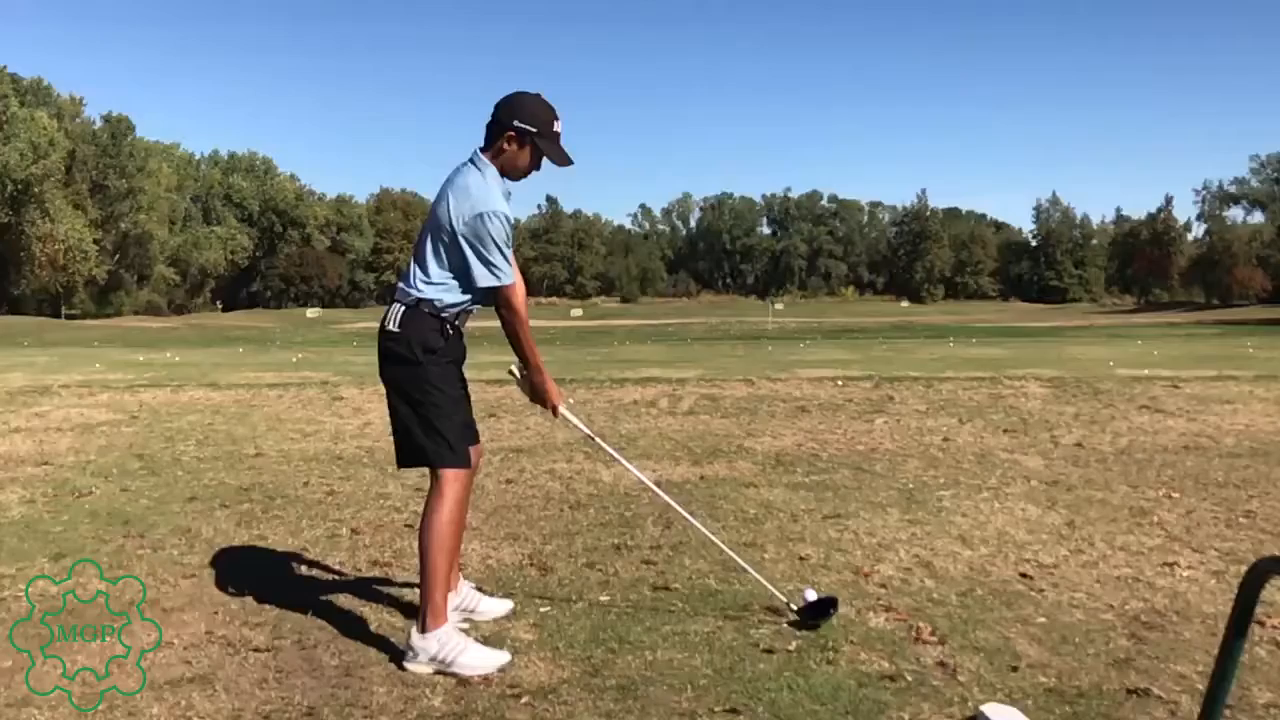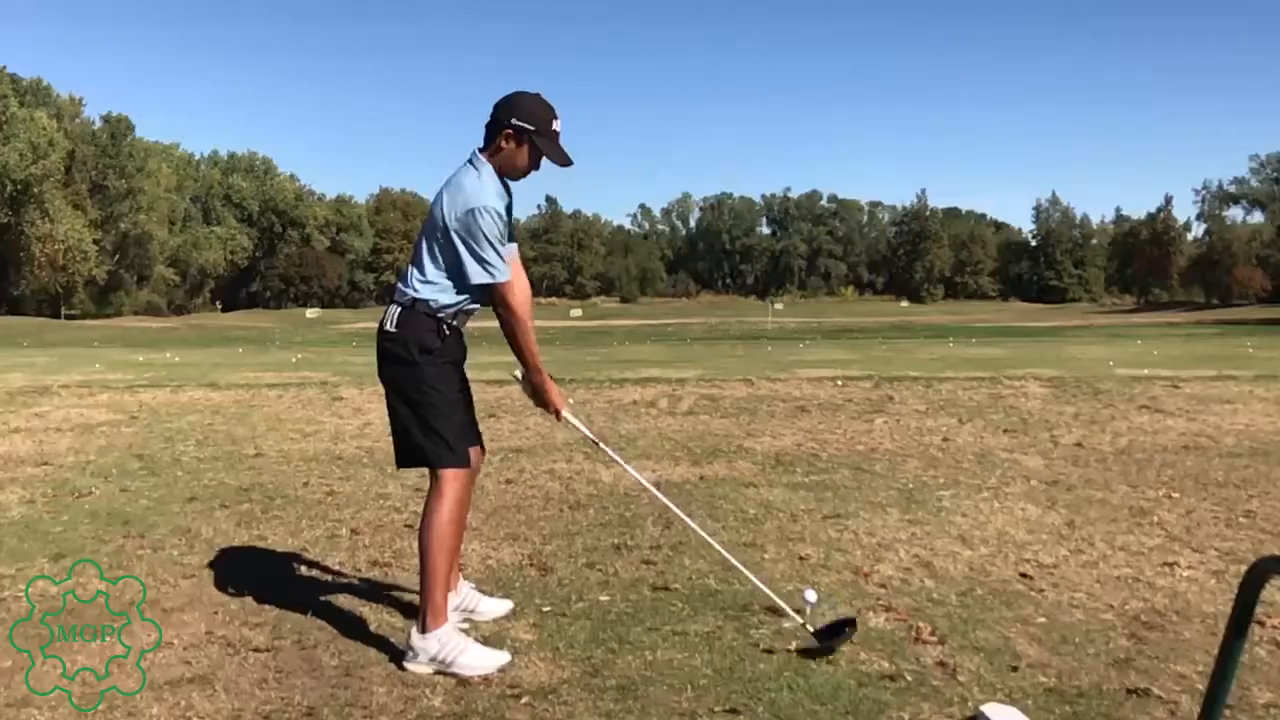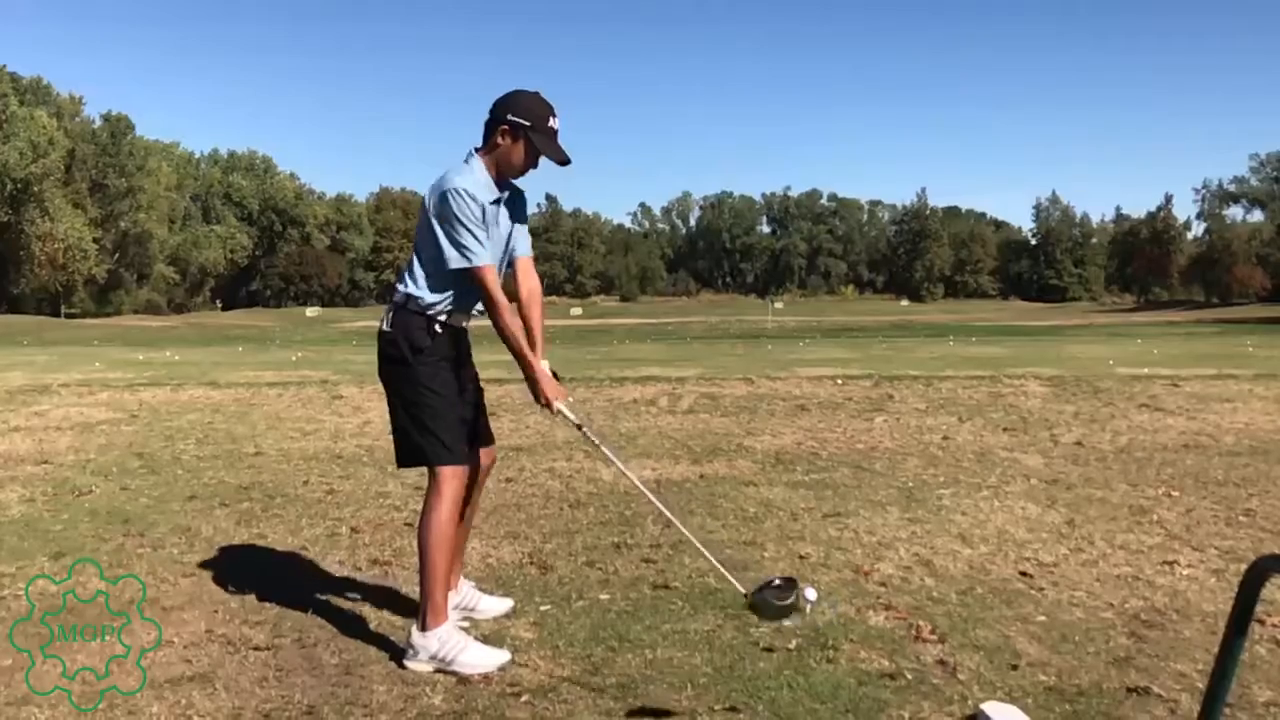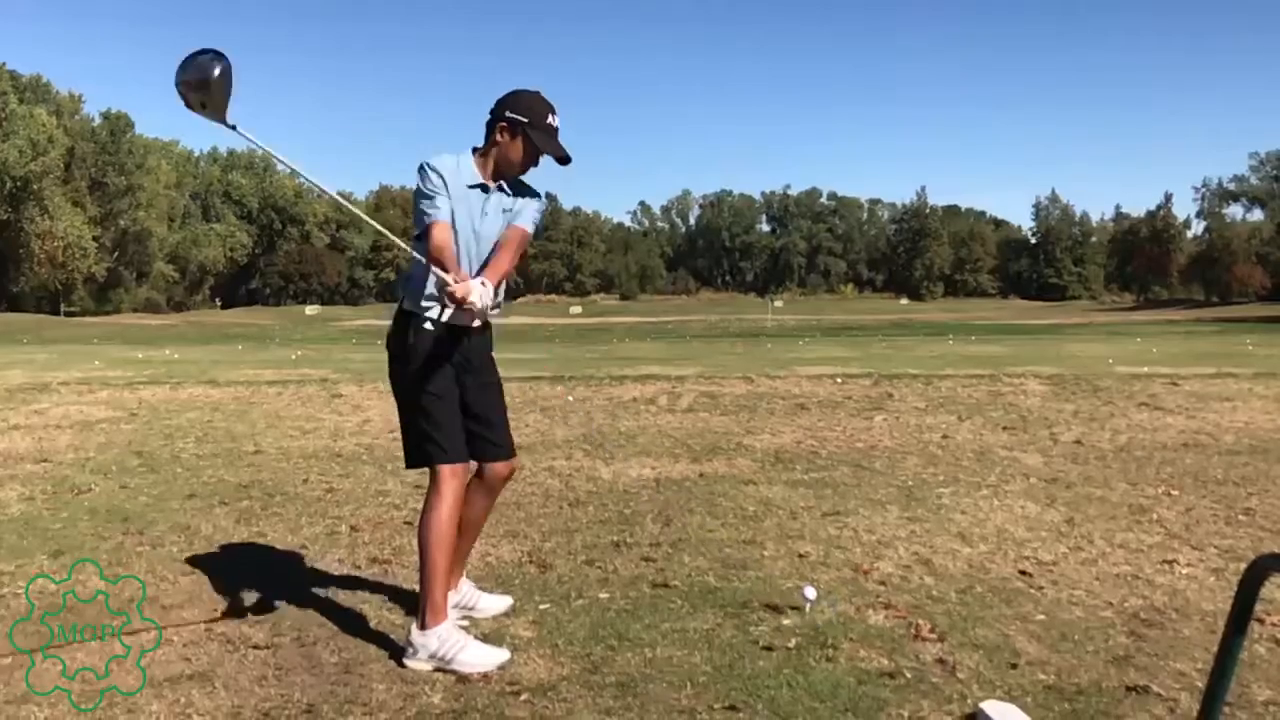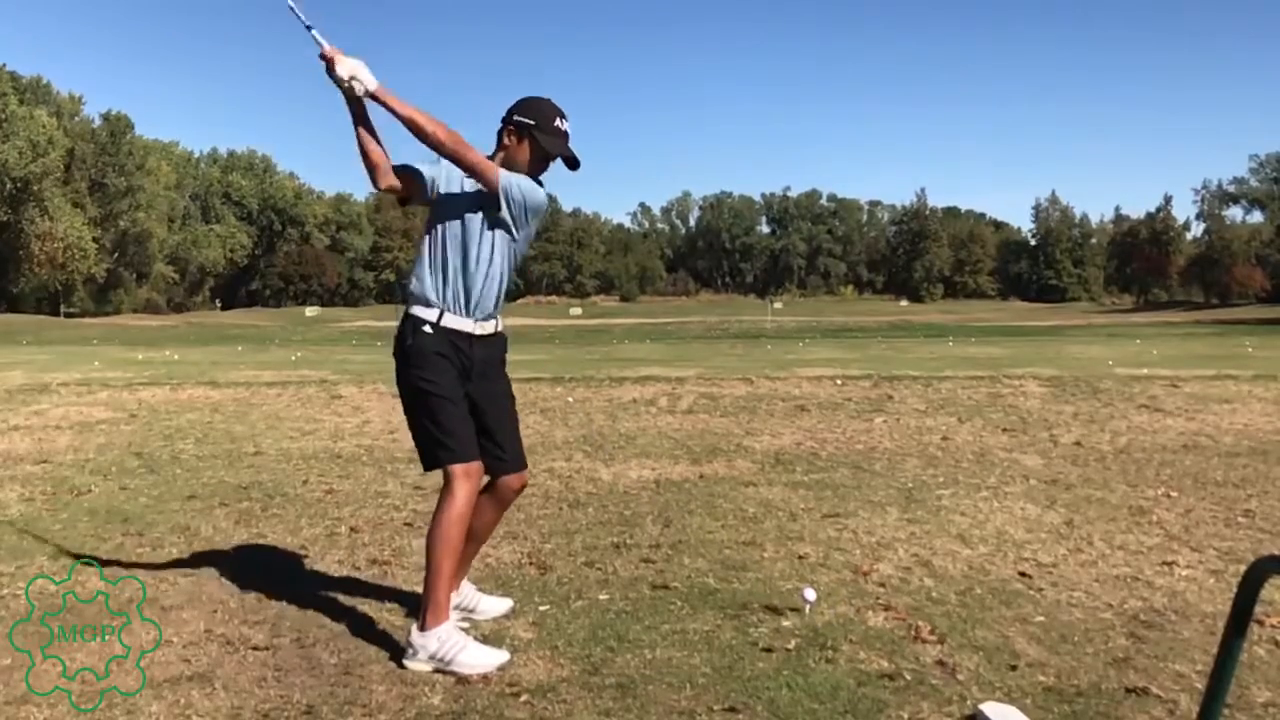
dt=0.2s
person 1, frame 1
left shoulder: (476, 179)
right shoulder: (484, 203)
left elbow: (511, 276)
right elbow: (507, 300)
left wrist: (529, 365)
right wrist: (538, 375)
left hip: (432, 335)
right hip: (421, 337)
left knee: (467, 457)
right knee: (451, 473)
left ankle: (450, 590)
right ankle: (431, 634)
person 1, frame 2
left shoulder: (496, 191)
right shoulder: (477, 199)
left elbow: (516, 276)
right elbow: (504, 299)
left wrist: (534, 363)
right wrist: (538, 375)
left hip: (439, 337)
right hip: (419, 337)
left knee: (469, 459)
right knee: (451, 474)
left ankle: (449, 590)
right ankle: (431, 635)
person 1, frame 3
left shoulder: (515, 202)
right shoulder: (458, 189)
left elbow: (526, 279)
right elbow: (485, 287)
left wrist: (540, 357)
right wrist: (531, 370)
left hip: (452, 338)
right hip: (418, 336)
left knee: (478, 459)
right knee: (450, 470)
left ankle: (450, 586)
right ankle: (432, 632)
person 1, frame 4
left shoulder: (528, 197)
right shoulder: (440, 172)
left elbow: (512, 240)
right elbow: (440, 239)
left wrist: (486, 284)
right wrist: (455, 284)
left hip: (472, 339)
right hip: (422, 335)
left knee: (499, 465)
right knee: (453, 472)
left ankle: (450, 585)
right ankle: (433, 631)
person 1, frame 5
left shoulder: (531, 199)
right shoulder: (443, 176)
left elbow: (459, 152)
right elbow: (386, 180)
left wrist: (379, 93)
right wrist: (355, 102)
left hip: (484, 347)
right hip: (429, 341)
left knee: (510, 478)
right knee: (464, 475)
left ankle: (451, 586)
right ankle: (430, 632)
